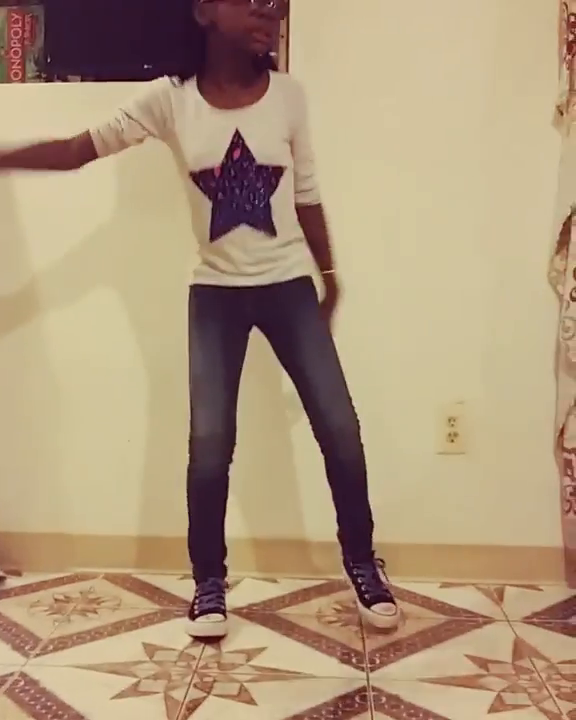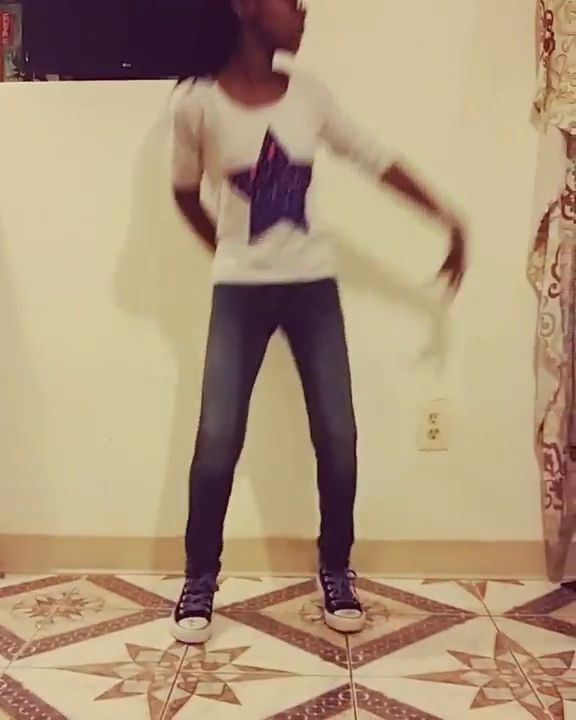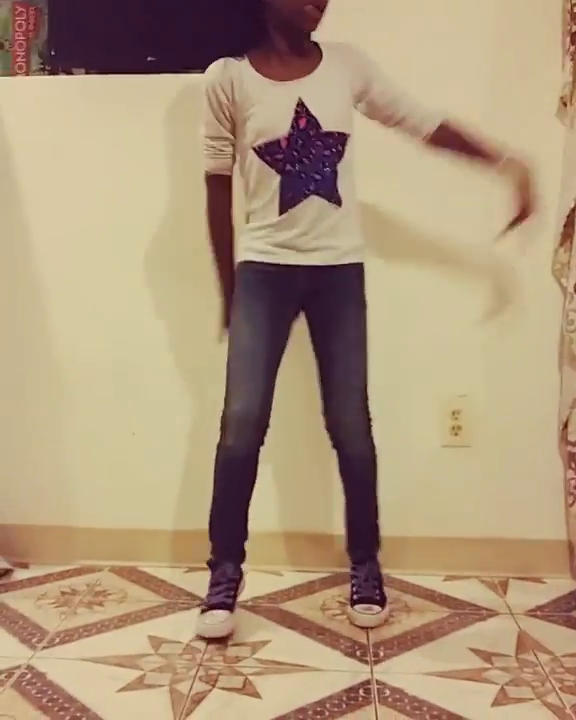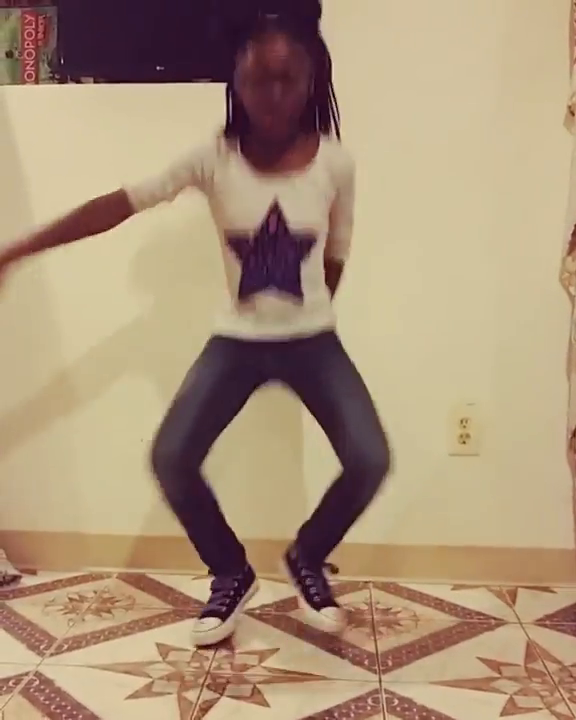
dt=0.4s
person 1, frame 1
left shoulder: (287, 95)
right shoulder: (168, 100)
left elbow: (306, 196)
right elbow: (79, 149)
left wrist: (330, 276)
left hip: (289, 287)
right hip: (215, 294)
left knee: (340, 428)
right knee: (209, 443)
left ankle: (361, 562)
right ankle: (209, 579)
person 1, frame 2
left shoulder: (310, 97)
right shoulder: (198, 104)
left elbow: (381, 162)
right elbow: (186, 193)
left wrist: (451, 220)
left hip: (314, 289)
right hip: (239, 291)
left knee: (336, 437)
right knee: (216, 438)
left ankle: (335, 568)
right ankle: (200, 579)
person 1, frame 3
left shoulder: (348, 67)
right shoulder: (227, 78)
left elbow: (429, 126)
right elbow: (218, 186)
left wrist: (506, 164)
right wrist: (229, 288)
left hip: (339, 272)
right hip: (262, 273)
left knee: (349, 426)
right knee: (242, 422)
left ankle: (364, 562)
right ankle: (225, 571)
person 1, frame 4
left shoulder: (335, 162)
right shoulder: (212, 158)
left elbow: (336, 253)
right elbow: (119, 205)
left hip: (312, 339)
right hip: (237, 340)
left knee: (370, 459)
right knee: (171, 457)
left ankle: (307, 559)
right ankle: (229, 574)
